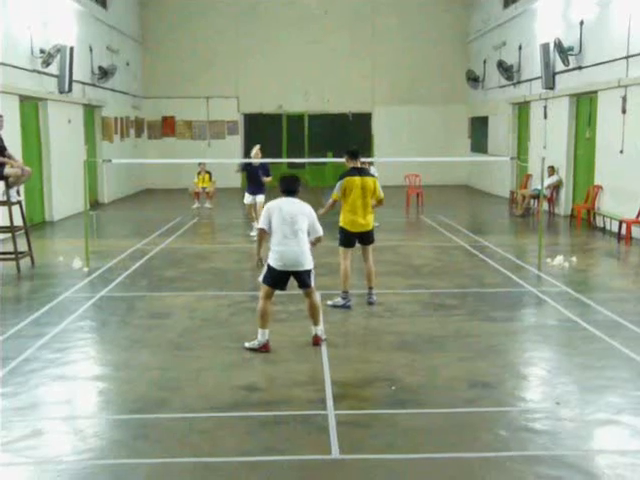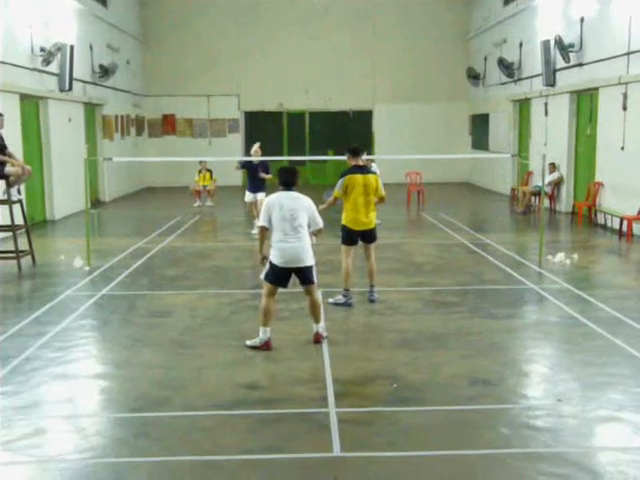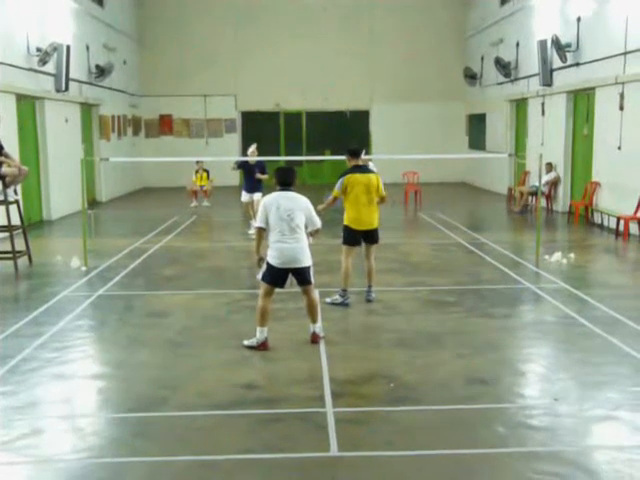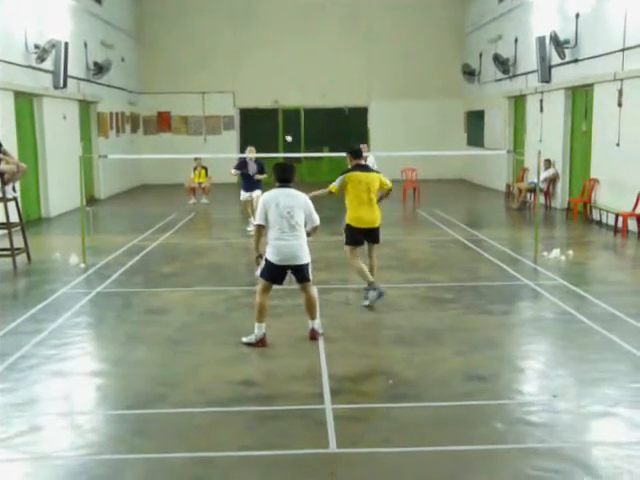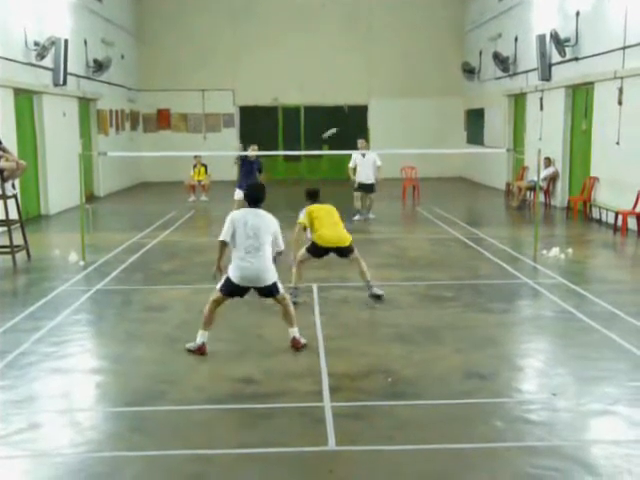
dt=0.7s
person 1, frame 1
left shoulder: (271, 205)
right shoulder: (306, 207)
left elbow: (262, 231)
right elbow: (318, 237)
left wrist: (258, 253)
left hip: (278, 258)
right hip: (302, 258)
left knee: (265, 296)
right knee: (311, 293)
left ankle: (262, 340)
right ankle: (318, 334)
person 1, frame 2
left shoulder: (271, 200)
right shoulder: (306, 201)
left elbow: (263, 228)
right elbow: (318, 228)
left wrist: (261, 251)
left hip: (280, 255)
right hip: (303, 254)
left knee: (268, 294)
right knee: (312, 291)
left ankle: (264, 338)
right ankle: (319, 331)
person 1, frame 3
left shoulder: (268, 200)
right shoulder: (303, 200)
left elbow: (260, 229)
right elbow: (316, 228)
left wrist: (258, 252)
left hip: (277, 255)
right hip: (300, 254)
left knee: (265, 295)
right knee: (309, 292)
left ankle: (261, 338)
right ankle: (316, 331)
person 1, frame 4
left shoulder: (267, 197)
right shoulder: (302, 197)
left elbow: (259, 226)
right elbow: (315, 225)
left wrist: (257, 249)
left hip: (276, 252)
right hip: (299, 252)
left knee: (262, 291)
right knee: (308, 289)
left ankle: (259, 335)
right ankle: (315, 328)
person 1, frame 5
left shoulder: (235, 216)
right shoulder: (271, 220)
left elbow: (223, 242)
right elbow: (279, 250)
left wrist: (218, 263)
left hip: (239, 272)
right hip: (264, 272)
left knee: (214, 301)
right knee: (283, 300)
left ankle: (200, 342)
right ankle: (296, 338)
person 2, frame 1
left shoulder: (345, 177)
right shoulder: (371, 177)
left elbow: (334, 201)
right elbow: (380, 201)
left wrist: (323, 211)
left hip: (348, 224)
right hip: (367, 224)
left knee: (345, 260)
right knee: (368, 258)
left ankle: (345, 298)
right ankle: (371, 294)
person 2, frame 2
left shoulder: (347, 175)
right shoulder: (373, 175)
left elbow: (335, 198)
right elbow: (382, 198)
left wrist: (323, 207)
left hip: (350, 222)
right hip: (369, 222)
left knee: (347, 257)
right knee: (370, 256)
left ankle: (346, 296)
right ankle: (372, 292)
person 2, frame 3
left shoulder: (347, 176)
right shoulder: (374, 175)
left elbow: (334, 198)
right elbow: (382, 198)
left wrist: (322, 207)
left hip: (353, 223)
right hip: (371, 222)
left knee: (346, 258)
right knee: (370, 257)
left ankle: (343, 295)
right ankle: (370, 291)
person 2, frame 4
left shoulder: (348, 175)
right shoulder: (375, 175)
left elbow: (329, 191)
right elbow: (389, 188)
left wrist: (312, 194)
left hip: (355, 221)
right hip: (374, 220)
left knee: (353, 258)
right knee: (371, 254)
left ankle: (374, 288)
right ankle: (370, 289)
person 2, frame 5
left shoulder: (307, 210)
right shoulder: (332, 208)
left elbow: (299, 229)
left wrist: (295, 249)
left hip: (322, 241)
right hip: (343, 240)
left knee: (299, 260)
right knee: (358, 259)
left ankle: (293, 294)
right ankle: (371, 288)
